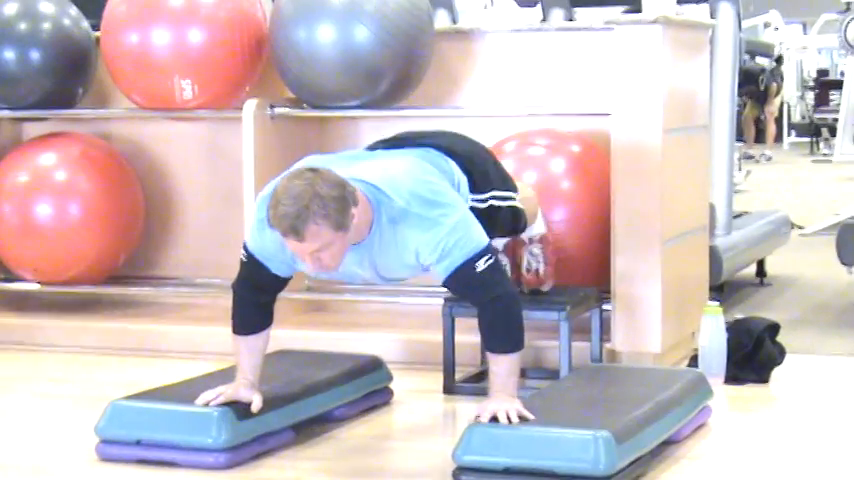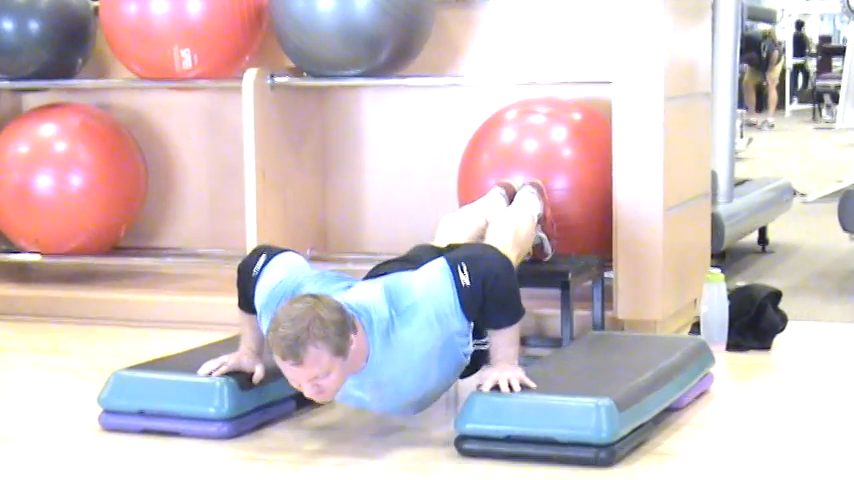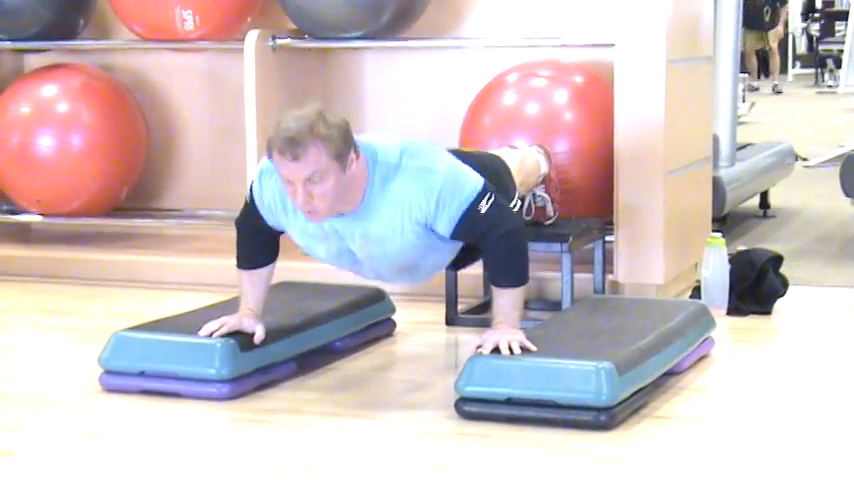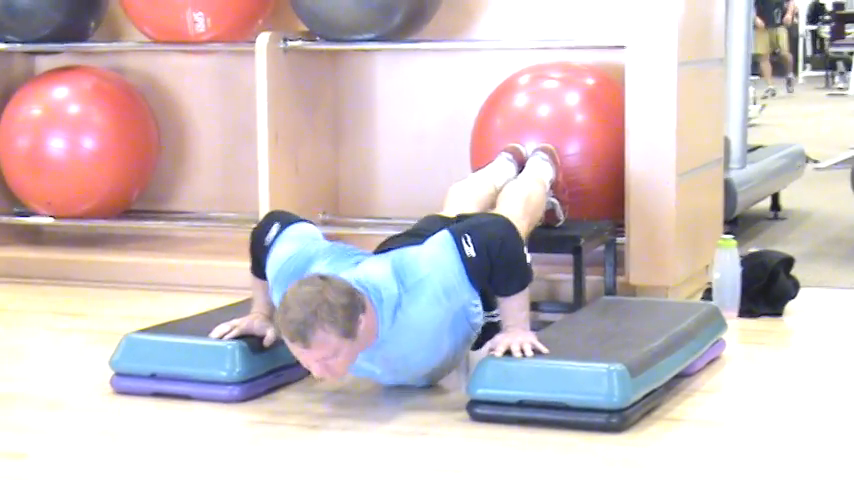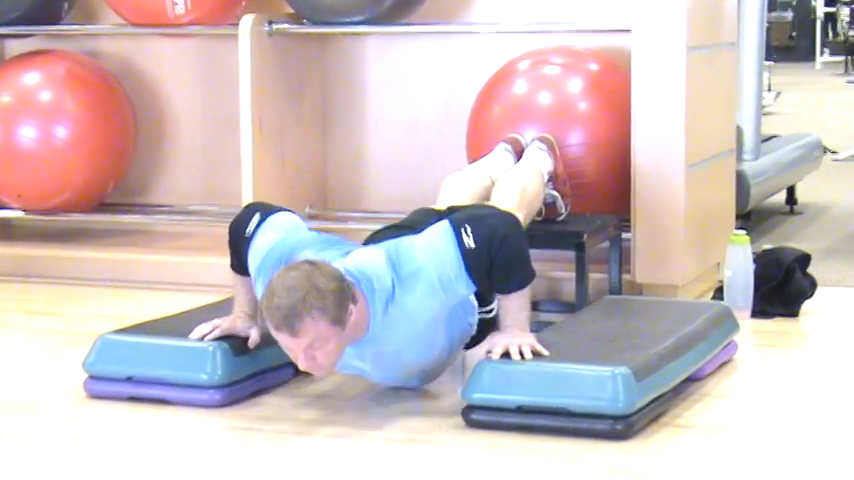
dt=1s
person 1, frame 1
left shoulder: (420, 211)
right shoulder: (273, 211)
left elbow: (496, 293)
right elbow: (252, 289)
left wrist: (503, 395)
right wrist: (245, 380)
left hip: (460, 170)
left knee: (512, 215)
left ankle: (536, 236)
right ankle: (498, 251)
person 1, frame 2
left shoulder: (407, 323)
right shoulder: (281, 301)
left elbow: (494, 272)
right elbow: (257, 262)
left wrist: (505, 363)
right wrist: (249, 350)
right hip: (389, 279)
left knee: (502, 245)
right knee: (445, 242)
left ankle: (529, 202)
right ankle: (497, 197)
person 1, frame 3
left shoulder: (422, 180)
right shoulder: (276, 178)
left elbow: (506, 235)
right elbow: (253, 228)
left wrist: (506, 326)
right wrist: (249, 311)
left hip: (476, 205)
left knee: (500, 171)
left ankle: (536, 164)
right ankle: (505, 150)
person 1, frame 4
left shoulder: (419, 301)
right shoulder: (292, 279)
left elbow: (500, 243)
right elbow: (273, 226)
left wrist: (515, 327)
right wrist: (261, 316)
right hip: (403, 252)
left knee: (508, 213)
right knee: (454, 208)
left ankle: (542, 167)
right ankle: (506, 163)
person 1, frame 5
left shoulder: (414, 288)
right shoulder: (277, 269)
left elbow: (501, 232)
right elbow: (251, 219)
left wrist: (516, 328)
right wrist: (244, 315)
right hip: (391, 242)
left knee: (506, 207)
right knee: (447, 203)
left ankle: (538, 159)
right ankle: (503, 154)
